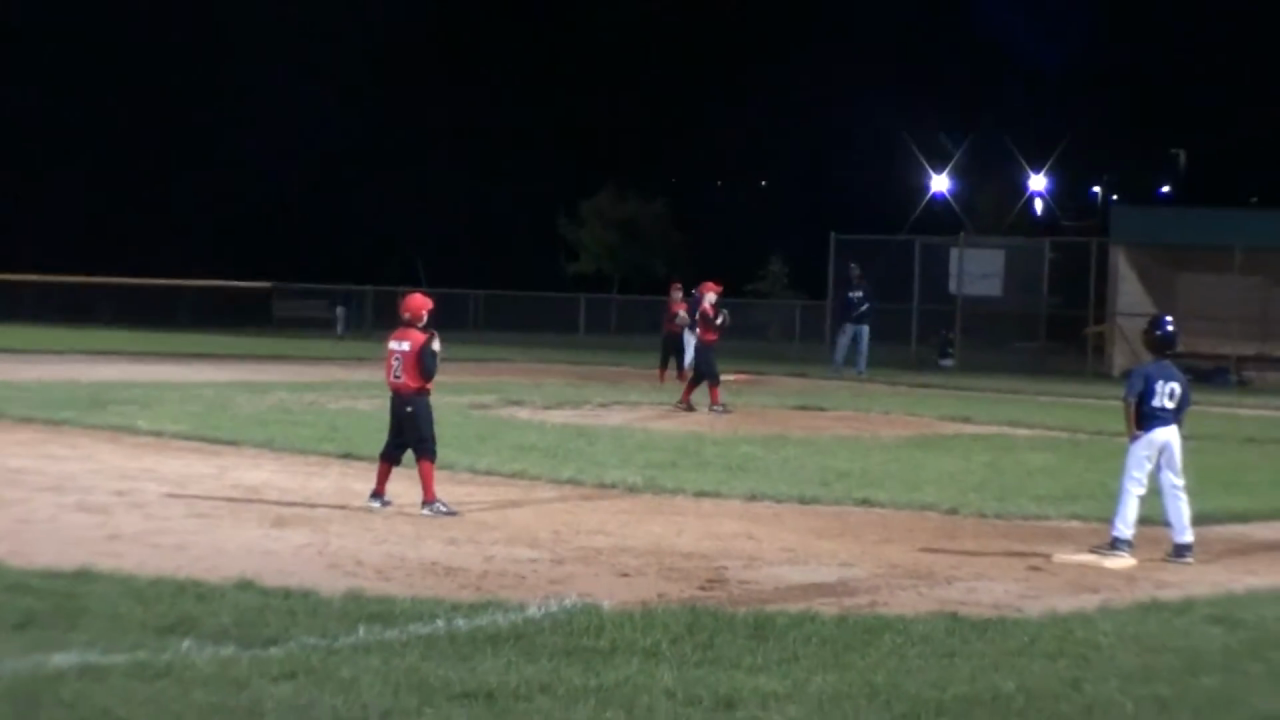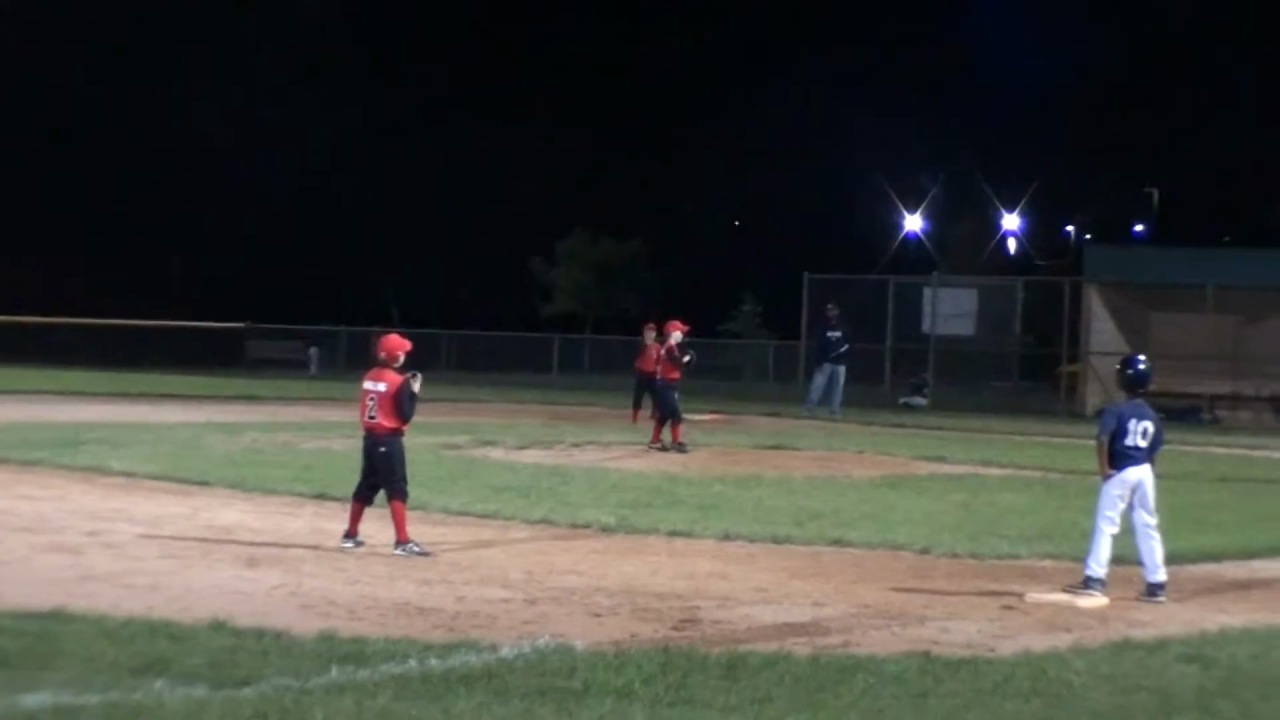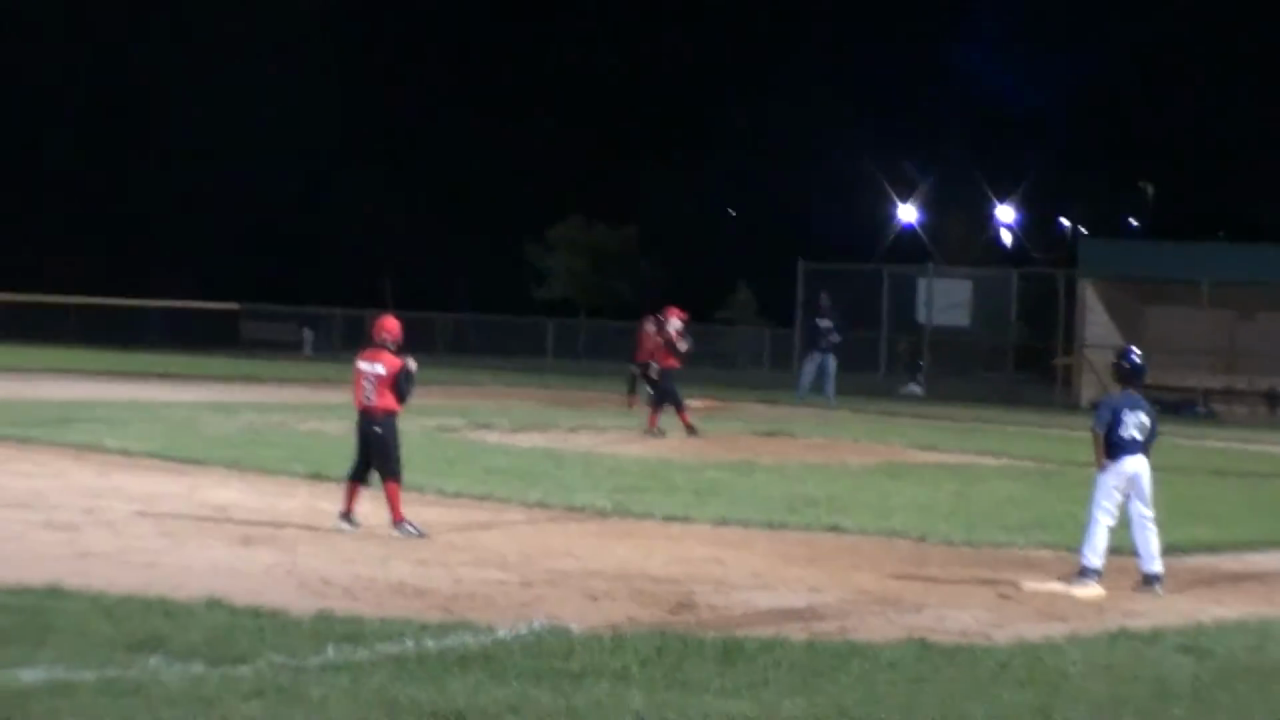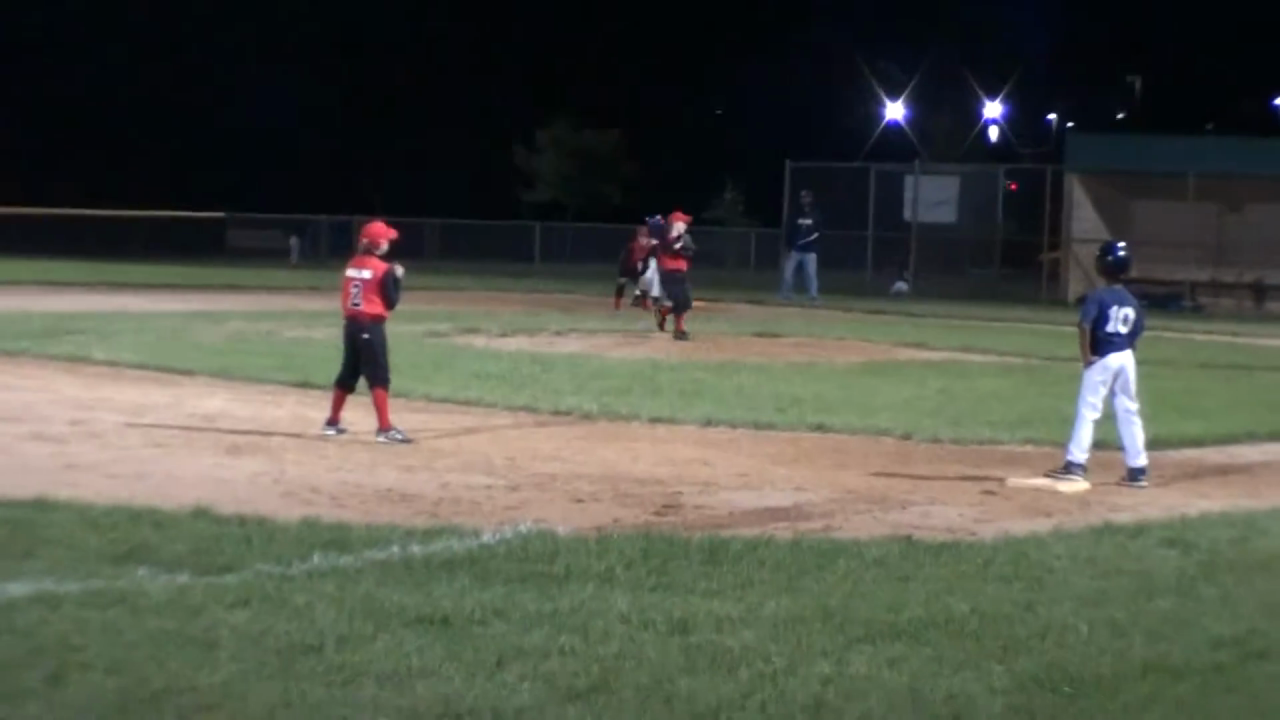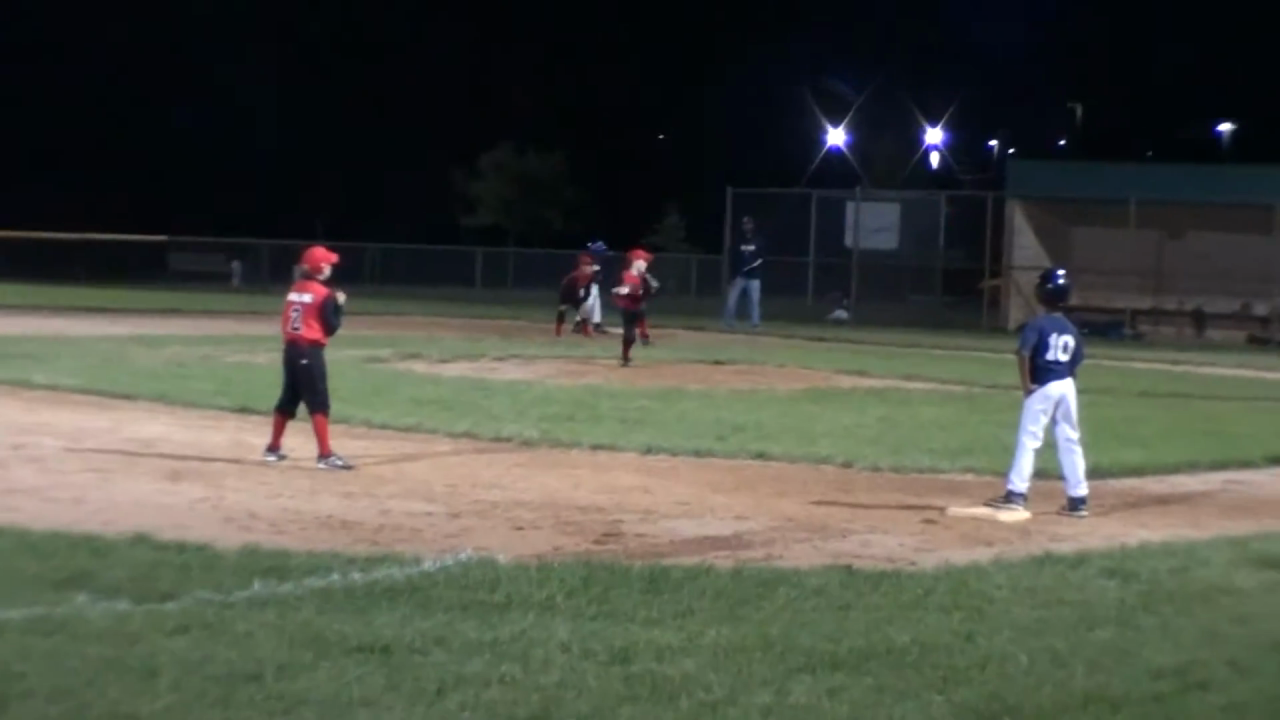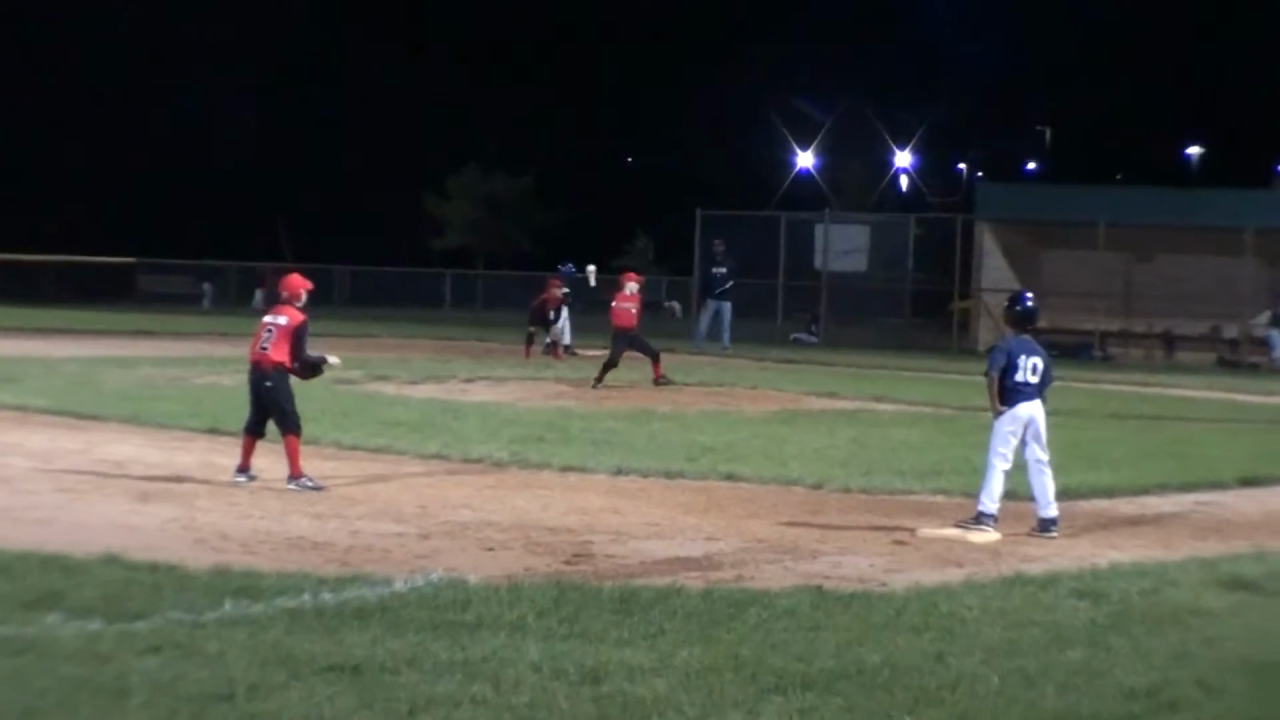
dt=0.3s
person 1, frame 1
left shoulder: (1143, 371)
right shoulder: (1179, 376)
left elbow: (1130, 400)
right elbow: (1181, 411)
left wrist: (1131, 430)
right wrist: (1171, 431)
left hip: (1148, 434)
right hip: (1171, 433)
left knee: (1132, 486)
right knee: (1175, 488)
left ankle: (1121, 541)
right ankle: (1183, 545)
person 1, frame 2
left shoulder: (1116, 409)
right shoulder: (1151, 415)
left elbow: (1103, 439)
right elbow: (1154, 450)
left wrist: (1104, 469)
right wrist: (1143, 469)
left hip: (1120, 473)
right hip: (1144, 472)
left knee: (1106, 525)
right knee: (1148, 527)
left ankle: (1094, 579)
right ankle: (1156, 584)
person 1, frame 3
left shoulder: (1112, 402)
right shoulder: (1146, 407)
left elbow: (1098, 431)
right elbow: (1149, 441)
left wrist: (1100, 460)
right wrist: (1139, 461)
left hip: (1117, 464)
right hip: (1140, 464)
left knee: (1102, 515)
right knee: (1144, 518)
left ankle: (1090, 569)
right ankle: (1153, 575)
person 1, frame 4
left shoulder: (1097, 296)
right shoulder: (1132, 301)
left elbow: (1085, 326)
right elbow: (1135, 335)
left wrist: (1086, 356)
right wrist: (1123, 354)
left hip: (1102, 359)
right hip: (1126, 358)
left knee: (1087, 411)
right knee: (1129, 413)
left ankle: (1076, 464)
right ankle: (1137, 469)
person 1, frame 5
left shoulder: (1037, 324)
right shoulder: (1071, 329)
left elbow: (1024, 354)
right elbow: (1075, 363)
left wrist: (1026, 384)
right wrist: (1064, 381)
left hip: (1043, 388)
right hip: (1067, 387)
left knee: (1028, 440)
right knee: (1070, 442)
left ankle: (1016, 494)
right ankle: (1078, 499)
person 1, frame 6
left shoulder: (1006, 346)
right shoulder: (1040, 351)
left elbow: (993, 375)
right elbow: (1044, 385)
left wrist: (995, 405)
right wrist: (1033, 403)
left hip: (1012, 409)
right hip: (1035, 408)
left knee: (998, 461)
right knee: (1039, 463)
left ankle: (987, 515)
right ankle: (1049, 520)
person 2, frame 1
left shoulder: (395, 336)
right shoulder: (421, 340)
right elbow: (428, 374)
right wrist: (434, 351)
left hip: (397, 398)
right hip: (415, 400)
left knee: (393, 445)
right knee: (425, 448)
left ankle: (378, 494)
right ankle: (429, 501)
person 2, frame 2
left shoulder: (370, 376)
right shoulder: (397, 381)
right elbow: (404, 417)
right wrist: (413, 392)
left hip: (370, 438)
right hip: (389, 440)
left knee: (366, 486)
right knee: (397, 488)
left ankle: (351, 534)
right ankle: (402, 541)
person 2, frame 3
left shoulder: (362, 357)
right shoulder: (396, 364)
right elbow: (402, 397)
right wrist: (410, 373)
left hip: (364, 418)
right hip: (383, 421)
left knee: (361, 465)
right knee: (390, 470)
left ankle: (347, 514)
right ankle: (398, 521)
person 2, frame 4
left shoulder: (352, 264)
right shoulder: (383, 269)
right elbow: (391, 303)
right wrist: (397, 279)
left hip: (351, 325)
right hip: (371, 327)
left knee: (348, 373)
right knee: (378, 377)
left ankle: (332, 422)
right ankle: (385, 428)
person 2, frame 5
left shoulder: (294, 289)
right shoulder: (324, 294)
right elbow: (330, 328)
right wrist: (339, 305)
left hip: (291, 349)
right hip: (310, 352)
left knee: (288, 399)
right knee: (319, 403)
left ankle: (273, 448)
right ankle: (325, 455)
person 2, frame 6
left shoulder: (271, 314)
right shoulder: (299, 319)
right elbow: (300, 357)
left wrist: (295, 368)
right wrist: (325, 360)
left hip: (257, 371)
right hip: (275, 374)
left knee: (256, 420)
right knee: (290, 424)
left ankle: (243, 469)
right ankle: (296, 476)
